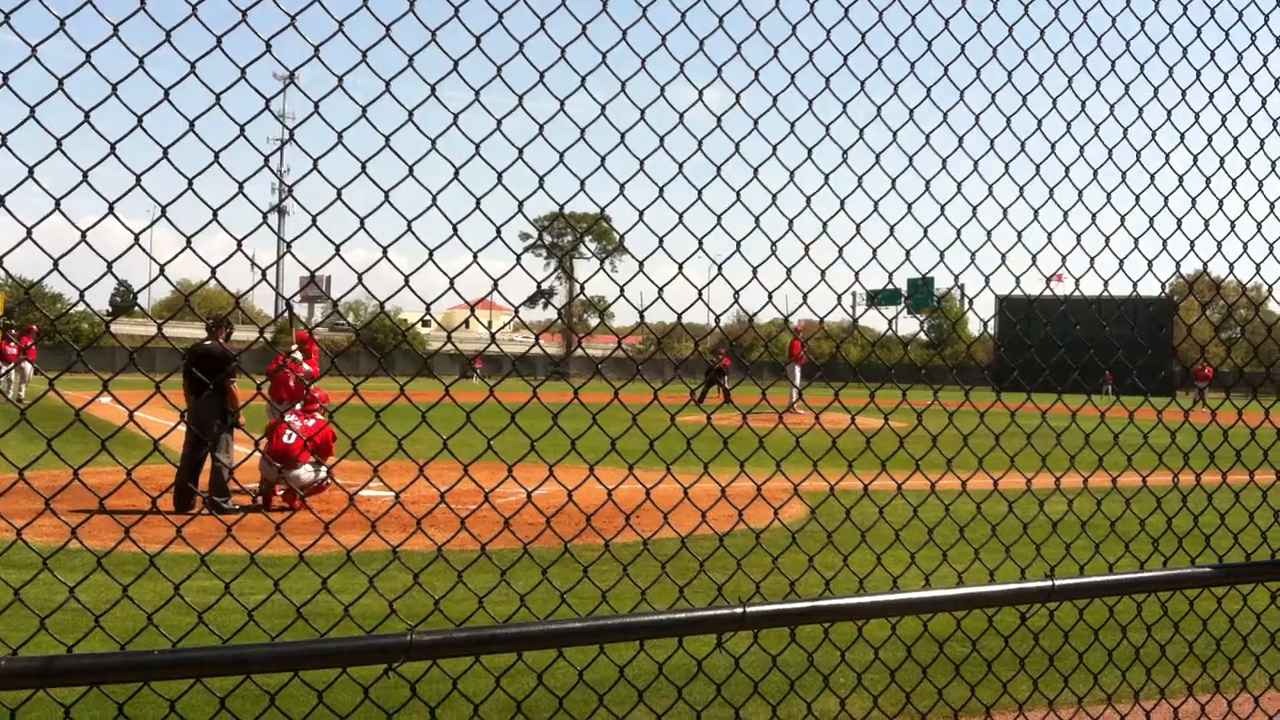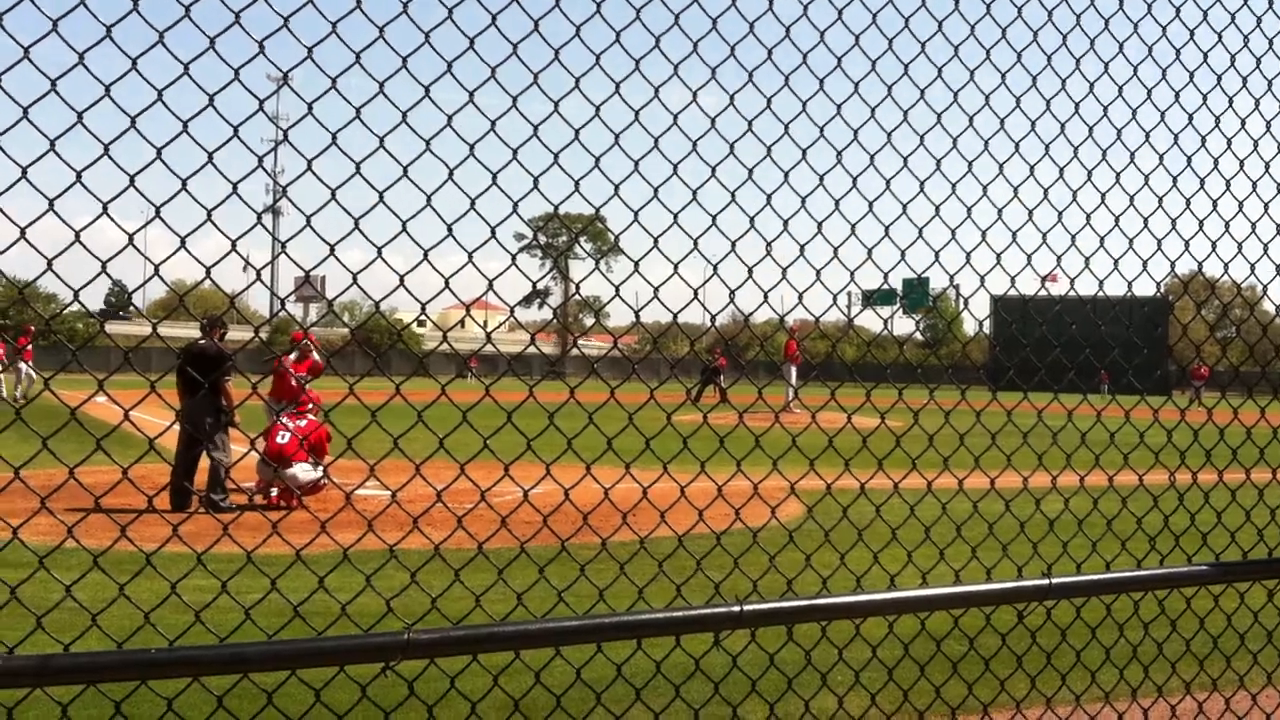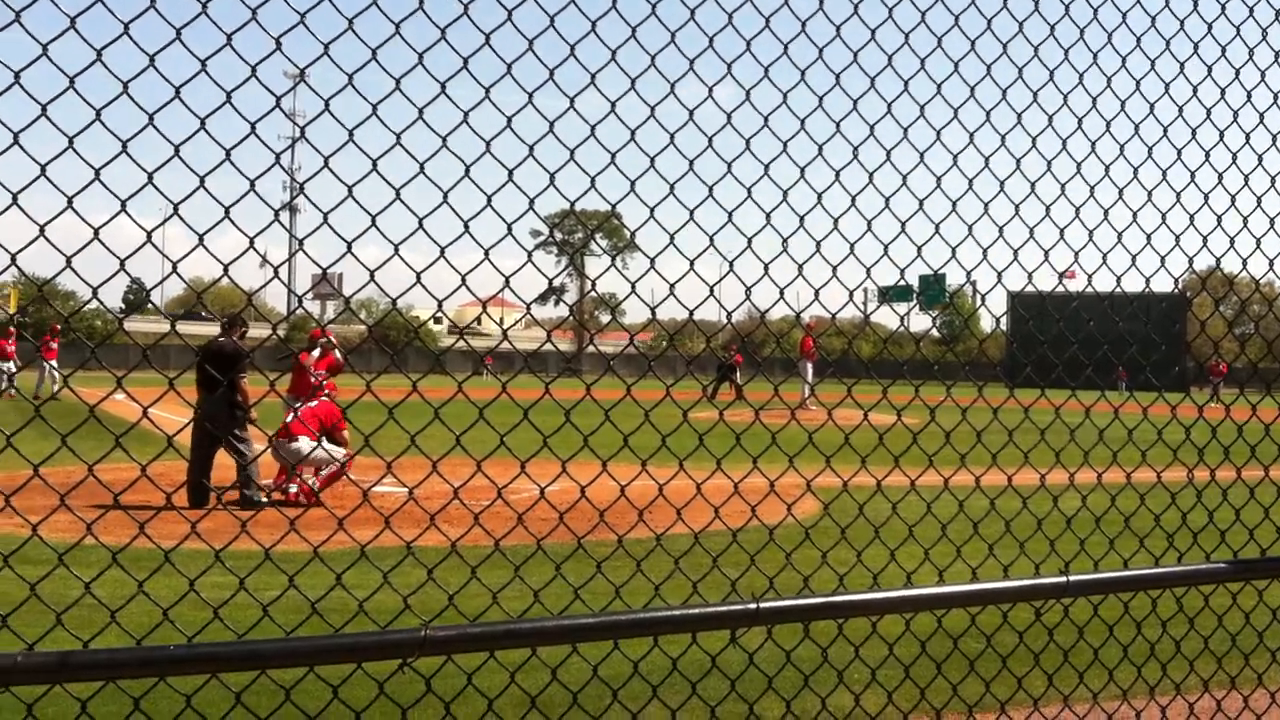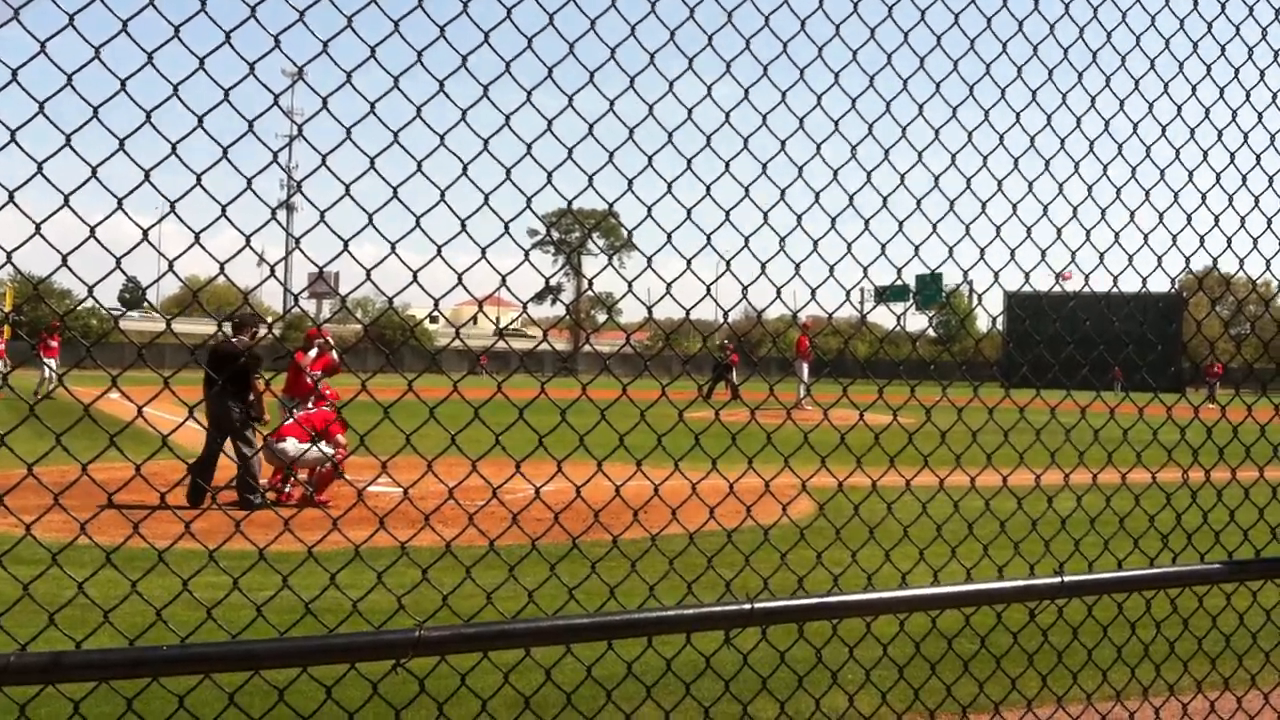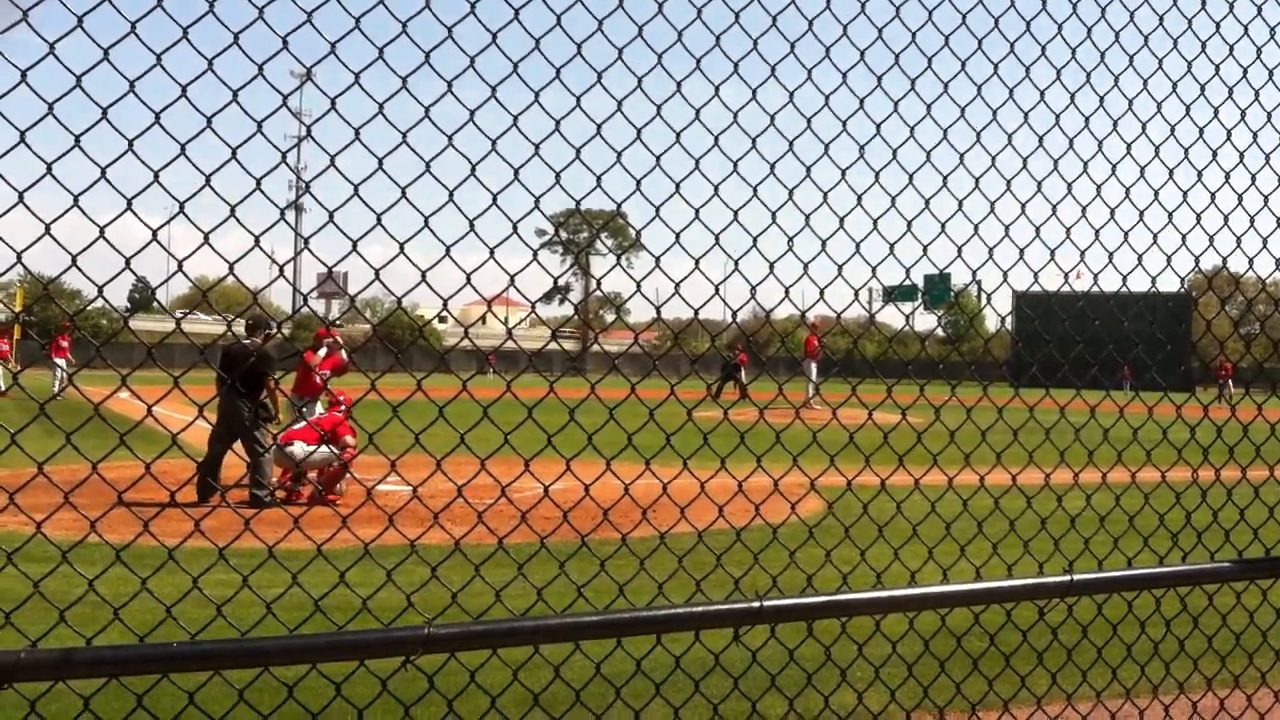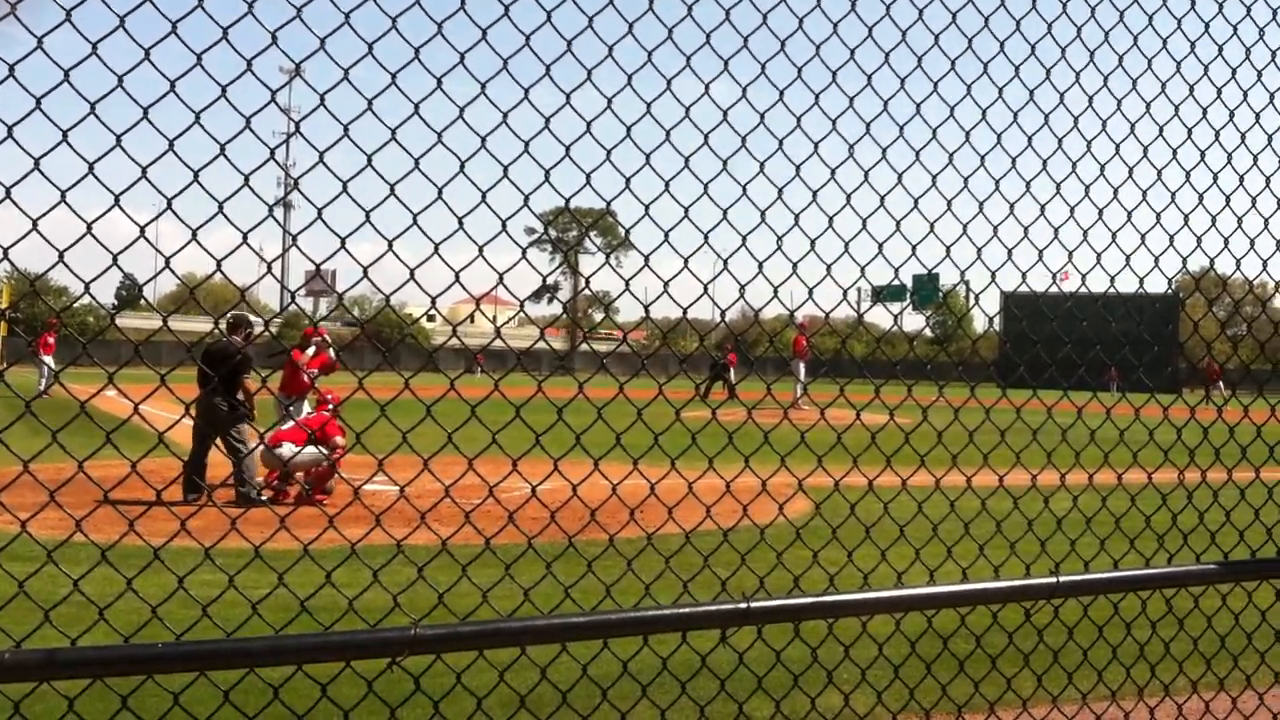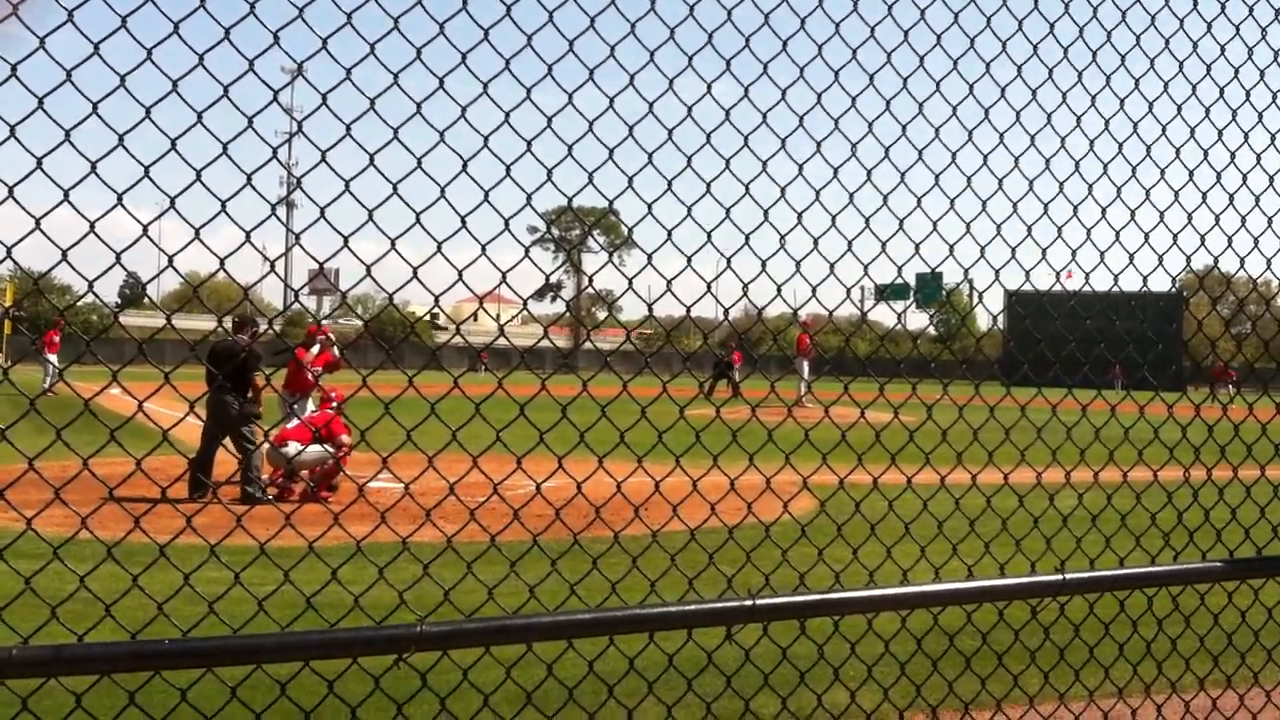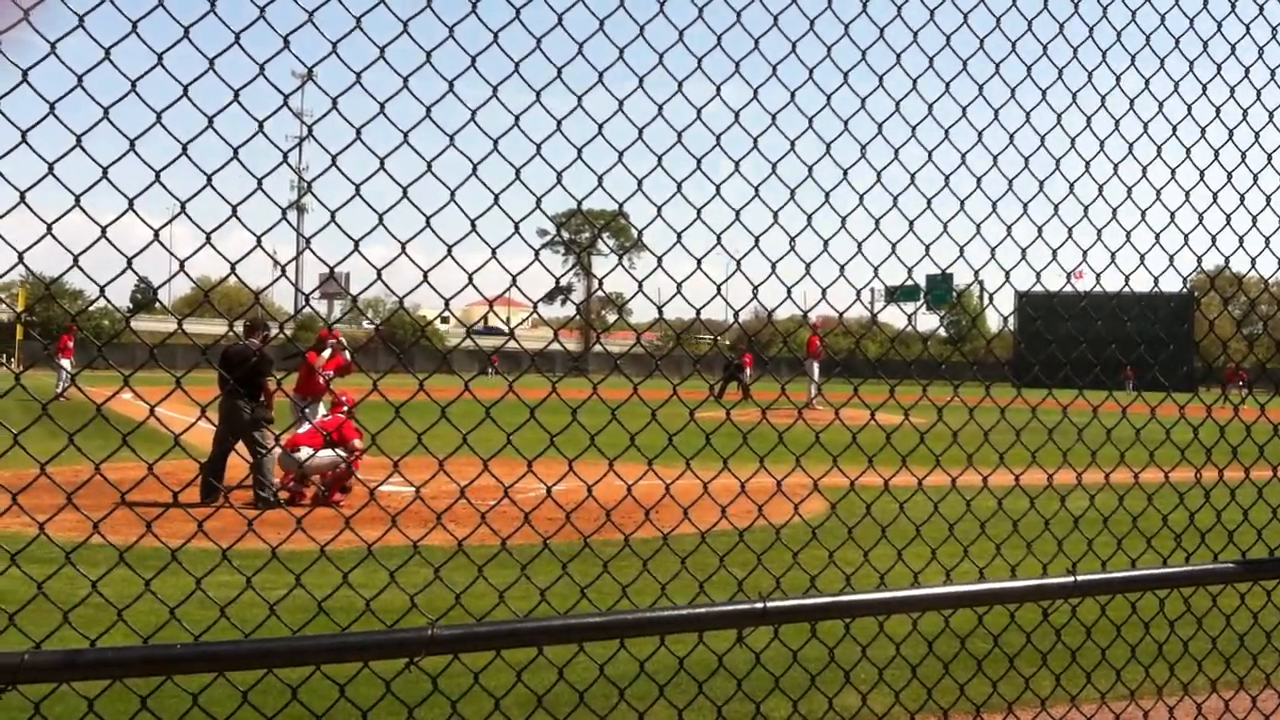
dt=0.3s
person 1, frame 1
left shoulder: (192, 351)
right shoulder: (225, 352)
left elbow: (186, 384)
right elbow: (231, 386)
right wrist: (238, 413)
left hip: (196, 409)
right hip: (217, 410)
left knee: (191, 456)
right knee: (222, 457)
left ankle: (183, 501)
right ankle: (219, 502)
person 1, frame 2
left shoulder: (186, 350)
right shoulder: (220, 351)
left elbow: (180, 383)
right elbow: (225, 385)
right wrist: (233, 412)
left hip: (189, 407)
right hip: (211, 409)
left knee: (185, 455)
right knee: (219, 456)
left ankle: (180, 500)
right ankle: (216, 501)
person 1, frame 3
left shoulder: (206, 347)
right shoulder: (238, 349)
left elbow: (199, 380)
right elbow: (241, 382)
right wrist: (249, 409)
left hip: (204, 404)
right hip: (226, 406)
left knee: (200, 453)
right knee: (244, 452)
left ankle: (197, 498)
right ankle: (251, 497)
person 1, frame 4
left shoulder: (217, 348)
right shoulder: (250, 350)
left elbow: (206, 381)
right elbow: (256, 384)
left wrist: (209, 403)
right wrist: (262, 411)
left hip: (215, 404)
right hip: (237, 406)
left knee: (210, 451)
right knee: (248, 453)
left ankle: (196, 496)
right ankle: (250, 499)
person 1, frame 5
left shoulder: (229, 349)
right shoulder: (262, 353)
left elbow: (219, 380)
right elbow: (271, 385)
right wrist: (277, 411)
left hip: (227, 404)
right hip: (249, 408)
left knee: (216, 450)
right knee: (261, 452)
left ankle: (205, 492)
right ankle: (261, 497)
person 1, frame 6
left shoulder: (210, 348)
right shoulder: (241, 351)
left elbow: (201, 378)
right elbow: (245, 384)
right wrist: (252, 408)
left hip: (204, 403)
right hip: (226, 405)
left knee: (199, 449)
right knee: (242, 450)
left ankle: (192, 493)
right ankle: (249, 495)
person 1, frame 7
left shoulder: (217, 347)
right shoulder: (249, 350)
left elbow: (208, 377)
right elbow: (256, 382)
right wrist: (257, 404)
left hip: (214, 400)
right hip: (236, 403)
left knee: (207, 446)
right knee: (251, 449)
left ankle: (197, 490)
right ankle: (253, 493)
person 1, frame 8
left shoulder: (228, 351)
right shoulder: (261, 354)
left elbow: (221, 382)
right elbow: (268, 387)
right wrist: (269, 409)
left hip: (227, 405)
right hip: (249, 408)
left knee: (219, 451)
right knee: (263, 453)
left ankle: (209, 494)
right ankle: (266, 498)
